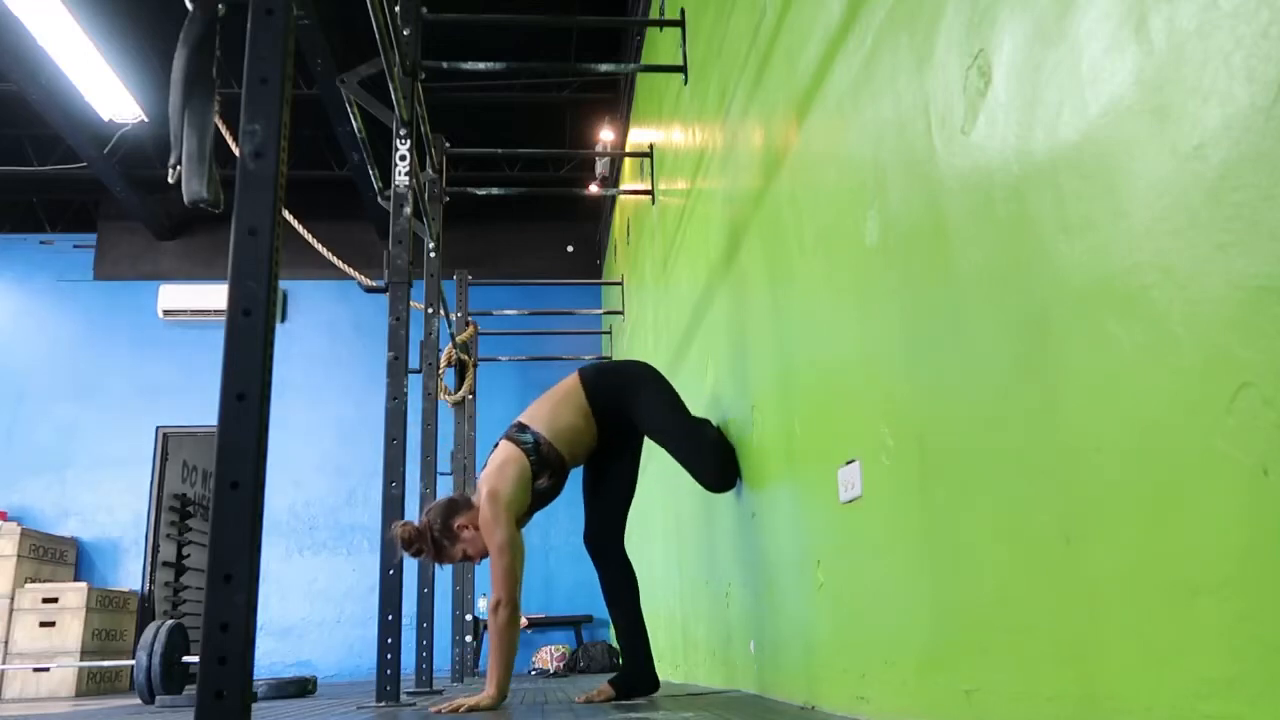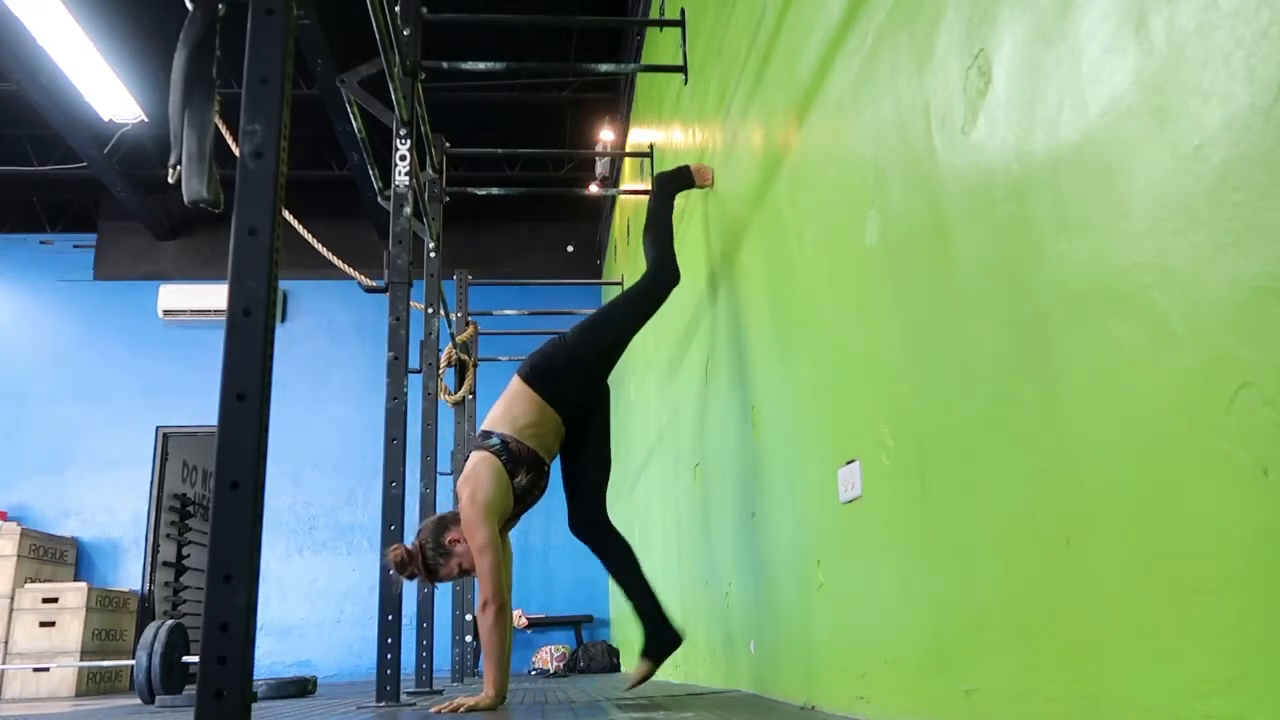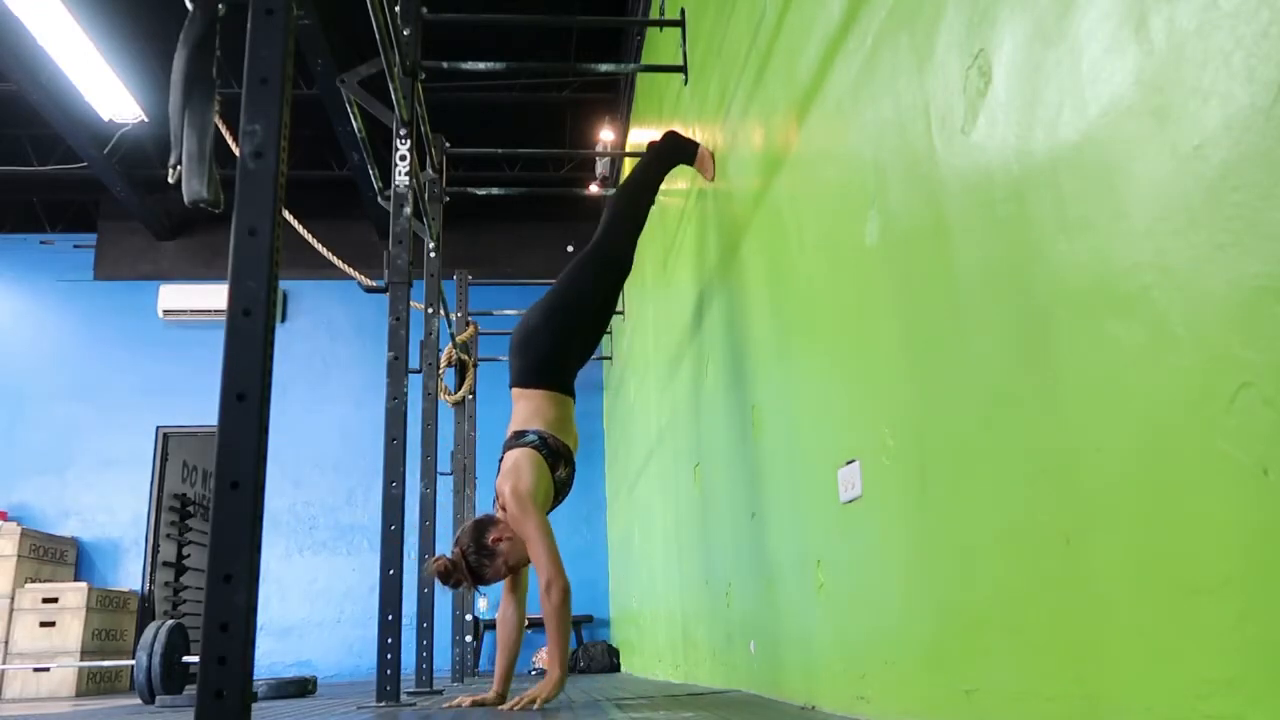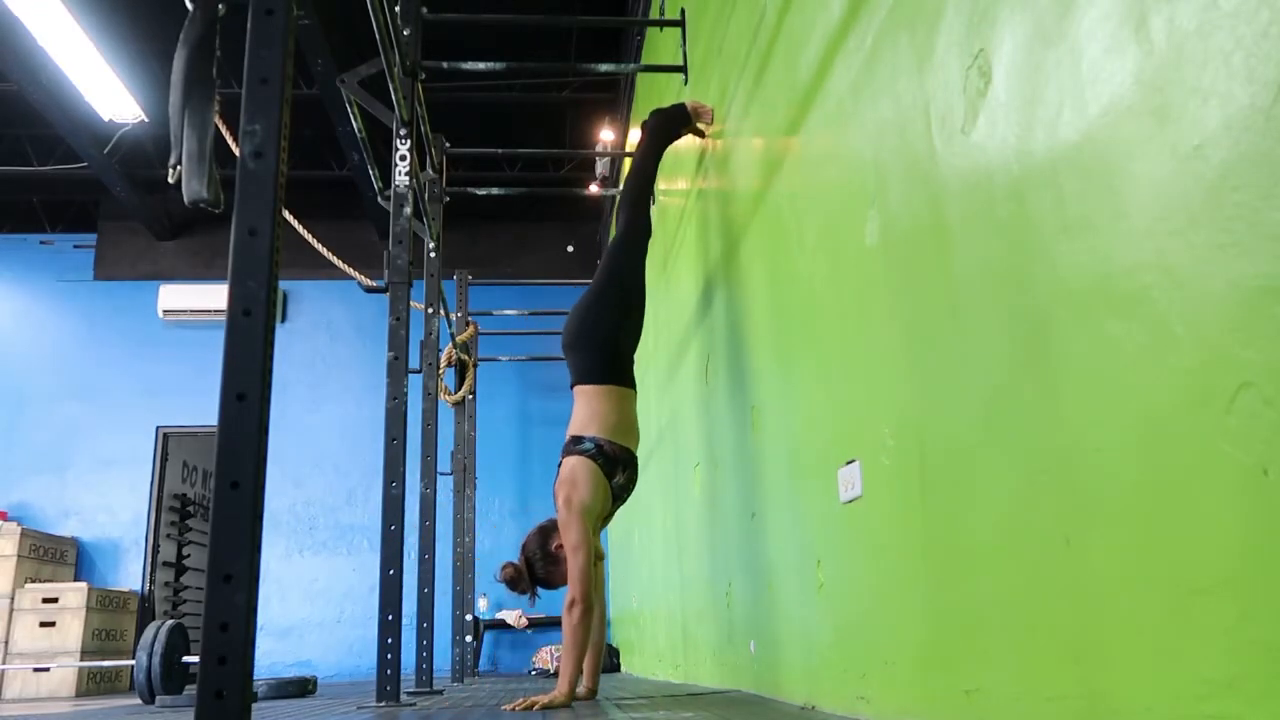
dt=1s
person 1, frame 1
left shoulder: (494, 502)
right shoulder: (493, 500)
left elbow: (503, 603)
right elbow: (505, 603)
left wrist: (494, 691)
right wrist: (495, 688)
left hip: (628, 391)
right hip: (608, 411)
left knee: (716, 476)
right knee: (603, 543)
right ankle: (637, 671)
person 1, frame 2
left shoulder: (477, 509)
right shoulder: (485, 515)
left elbow: (491, 604)
right elbow: (497, 603)
left wrist: (491, 693)
right wrist: (495, 689)
left hip: (567, 375)
right hip: (569, 398)
left knee: (660, 277)
right knee: (588, 523)
left ankle: (668, 187)
right ankle: (656, 634)
person 1, frame 3
left shoulder: (517, 502)
right shoulder: (512, 511)
left elbow: (555, 588)
right elbow: (515, 601)
left wrist: (555, 676)
right wrist: (498, 686)
left hip: (546, 347)
right hip: (546, 357)
left knee: (611, 243)
right knee: (611, 252)
left ankle: (676, 152)
person 1, frame 4
left shoulder: (576, 504)
right shoulder: (578, 509)
left elbow: (580, 602)
right elbow: (587, 601)
left wrist: (567, 688)
right wrist: (585, 683)
left hip: (599, 347)
right hip: (597, 352)
left knee: (631, 232)
right knee: (630, 237)
left ankle: (667, 125)
